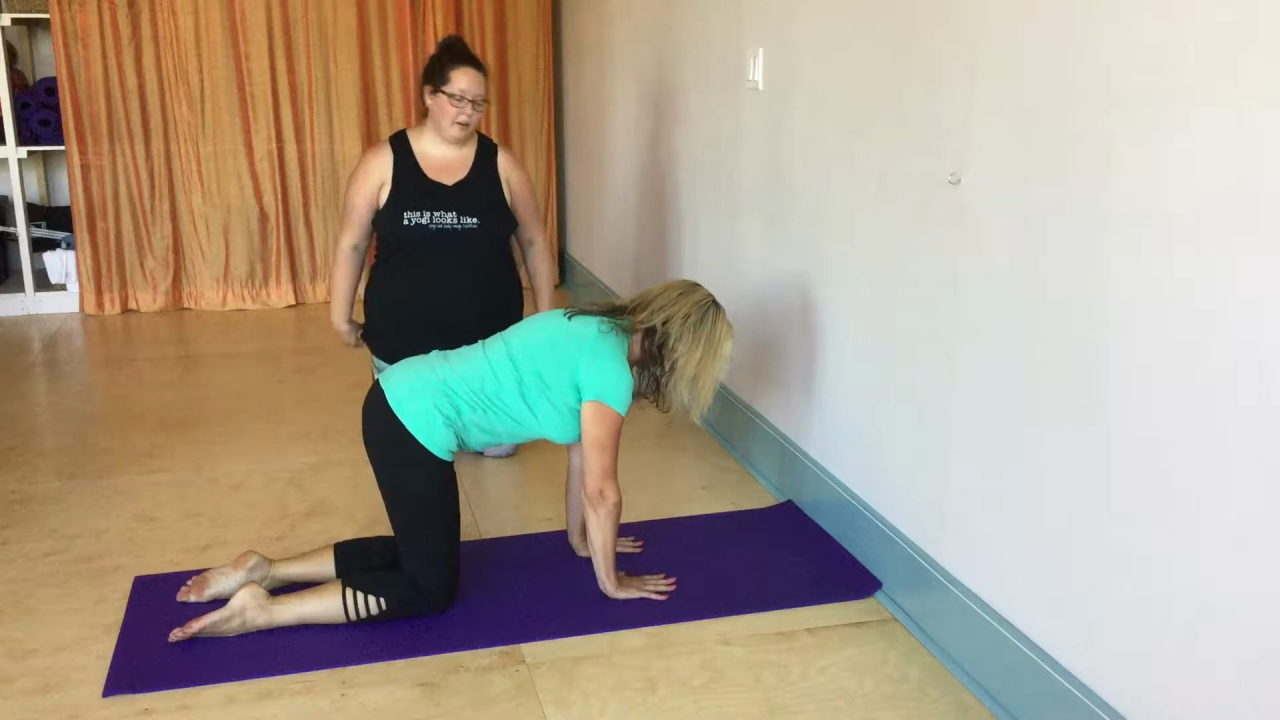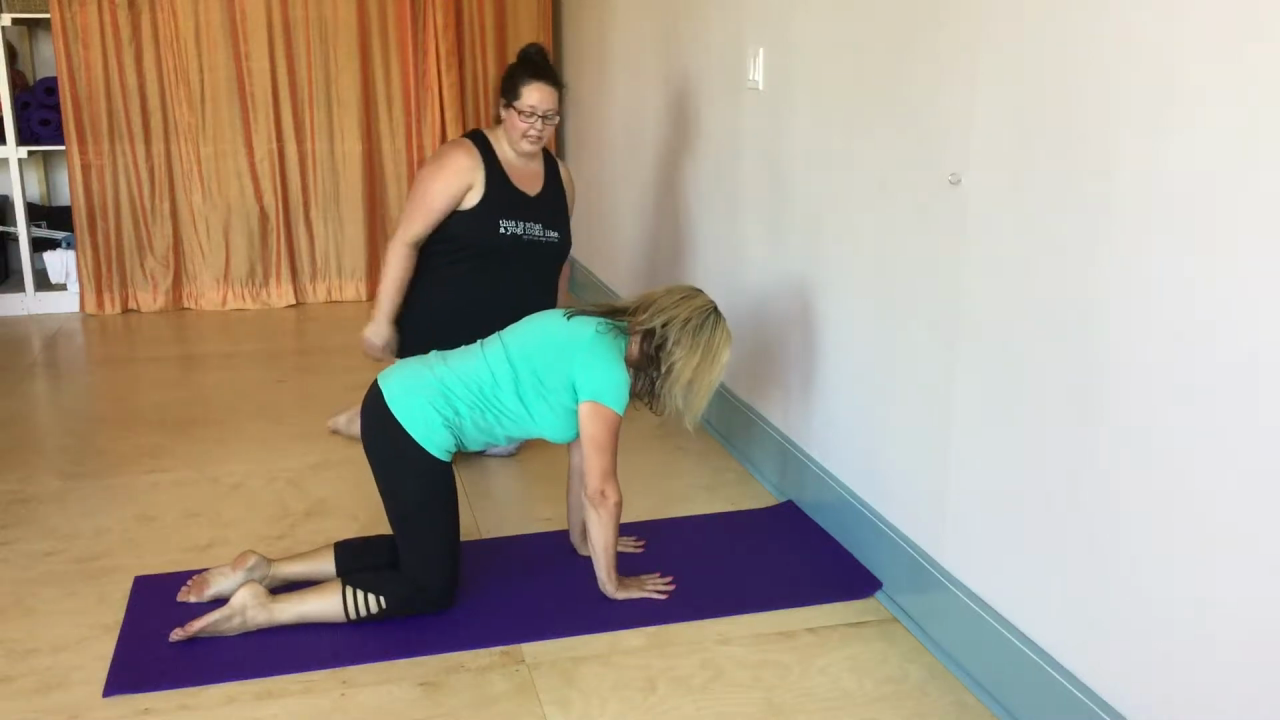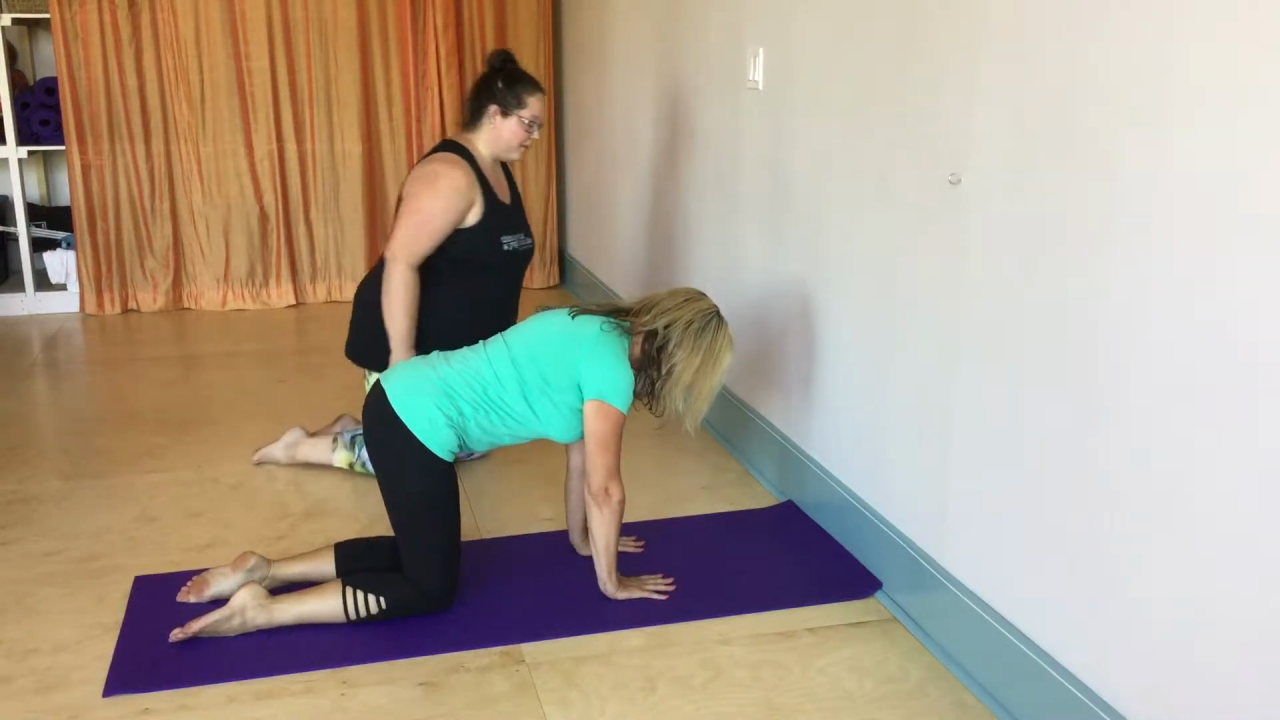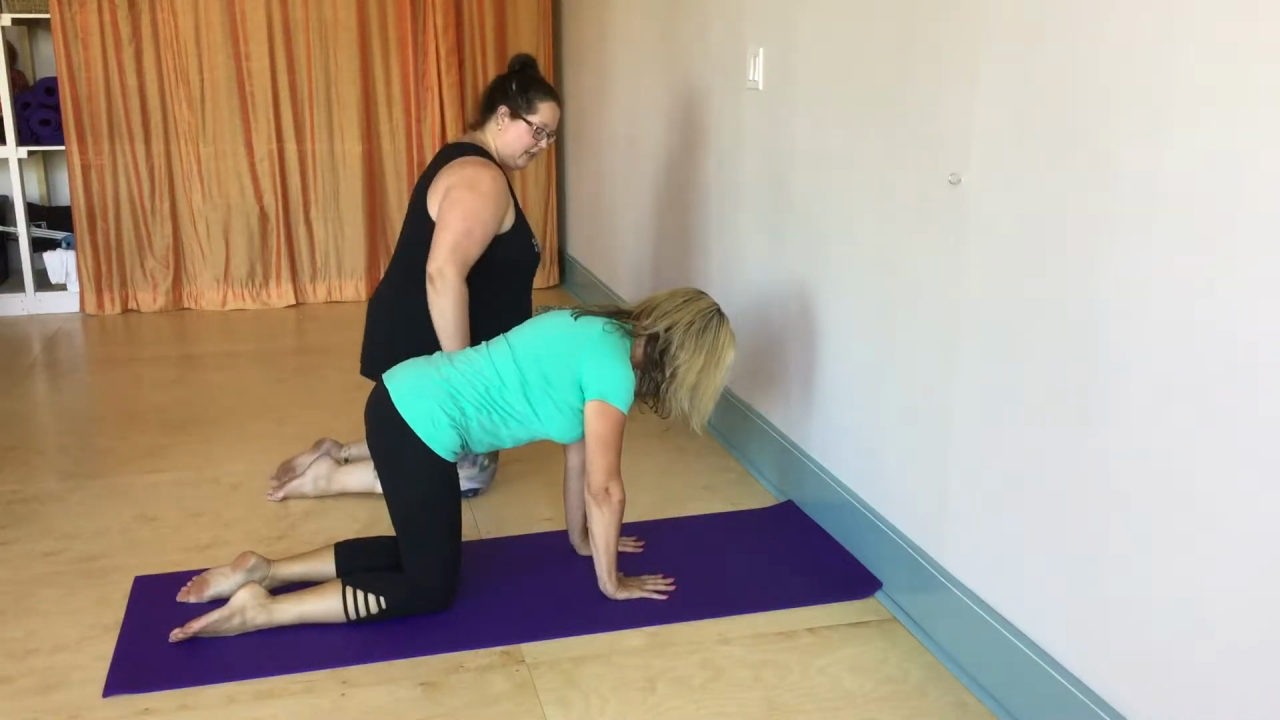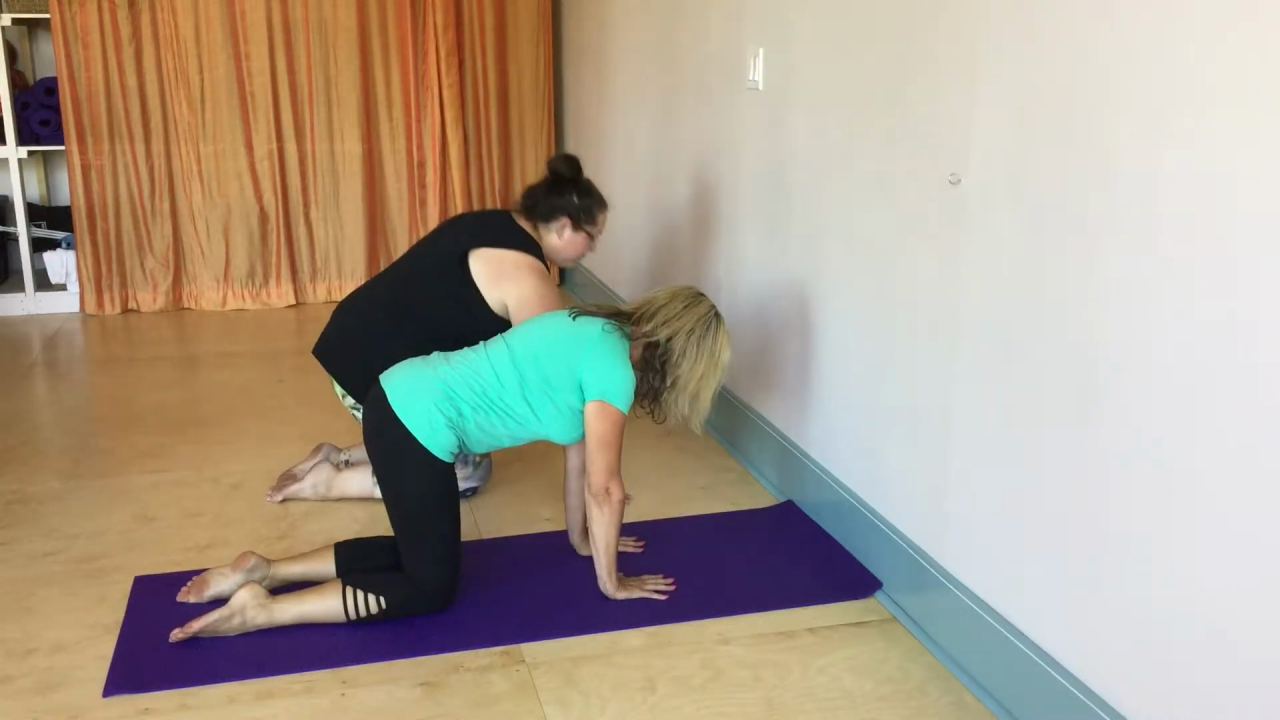
dt=1s
person 1, frame 1
left shoulder: (599, 334)
right shoulder: (611, 366)
left elbow: (579, 454)
right elbow: (601, 488)
left wrist: (581, 540)
right wrist: (610, 580)
left hip: (399, 401)
right hip: (415, 423)
left knee: (420, 552)
right knee: (431, 590)
left ankle: (262, 571)
right ankle: (260, 611)
person 1, frame 2
left shoulder: (600, 333)
right shoulder: (607, 366)
left elbow: (580, 453)
right elbow: (601, 488)
left wrist: (582, 538)
right wrist: (611, 581)
left hip: (399, 401)
right hip: (413, 423)
left knee: (420, 550)
right knee: (432, 588)
left ankle: (261, 570)
right ankle: (260, 609)
person 1, frame 3
left shoulder: (599, 332)
right shoulder: (611, 366)
left elbow: (579, 454)
right elbow: (604, 487)
left wrist: (582, 538)
right wrist: (611, 580)
left hip: (402, 400)
right hip: (417, 423)
left knee: (421, 553)
right knee: (431, 588)
left ankle: (262, 570)
right ankle: (259, 609)
person 1, frame 4
left shoulder: (602, 333)
right shoulder: (614, 367)
left elbow: (578, 453)
right elbow: (604, 487)
left wrist: (581, 537)
right wrist: (611, 581)
left hip: (404, 399)
right hip: (419, 422)
left knee: (421, 552)
right knee: (432, 588)
left ankle: (262, 569)
right ankle: (260, 607)
person 1, frame 5
left shoulder: (599, 334)
right shoulder: (614, 367)
left elbow: (577, 452)
right elbow: (603, 487)
left wrist: (582, 538)
right wrist: (612, 581)
left hip: (401, 399)
right hip: (416, 425)
left knee: (421, 552)
right knee: (432, 588)
left ankle: (262, 570)
right ankle: (260, 609)
person 2, frame 1
left shoulder: (501, 163)
right shoulder: (383, 161)
left elbow: (534, 241)
right elbow: (351, 244)
left wrist: (546, 313)
right wrist: (340, 315)
left hip: (487, 336)
right hip: (404, 338)
left knee: (498, 444)
person 2, frame 2
left shoulder: (558, 175)
right shoulder: (463, 160)
left elbow: (557, 257)
right elbow: (405, 241)
right wrist: (382, 320)
right hip: (441, 333)
left knee: (502, 444)
right ankle: (361, 420)
person 2, frame 3
left shoulder: (497, 170)
right shoulder: (450, 174)
right elbow: (400, 262)
right wrist: (402, 354)
left hip: (463, 349)
right hip: (420, 348)
left knee: (469, 445)
left ankle: (358, 428)
person 2, frame 4
left shoulder: (466, 161)
right shoulder: (481, 179)
right elbow: (443, 272)
left hip: (414, 339)
right hip: (427, 351)
right knee: (471, 473)
left ankle: (336, 453)
person 2, frame 5
left shoulder: (495, 225)
right shoulder: (526, 277)
left hip: (364, 345)
right hip: (378, 369)
right knee: (468, 472)
left ankle: (337, 458)
right ankle: (330, 482)
